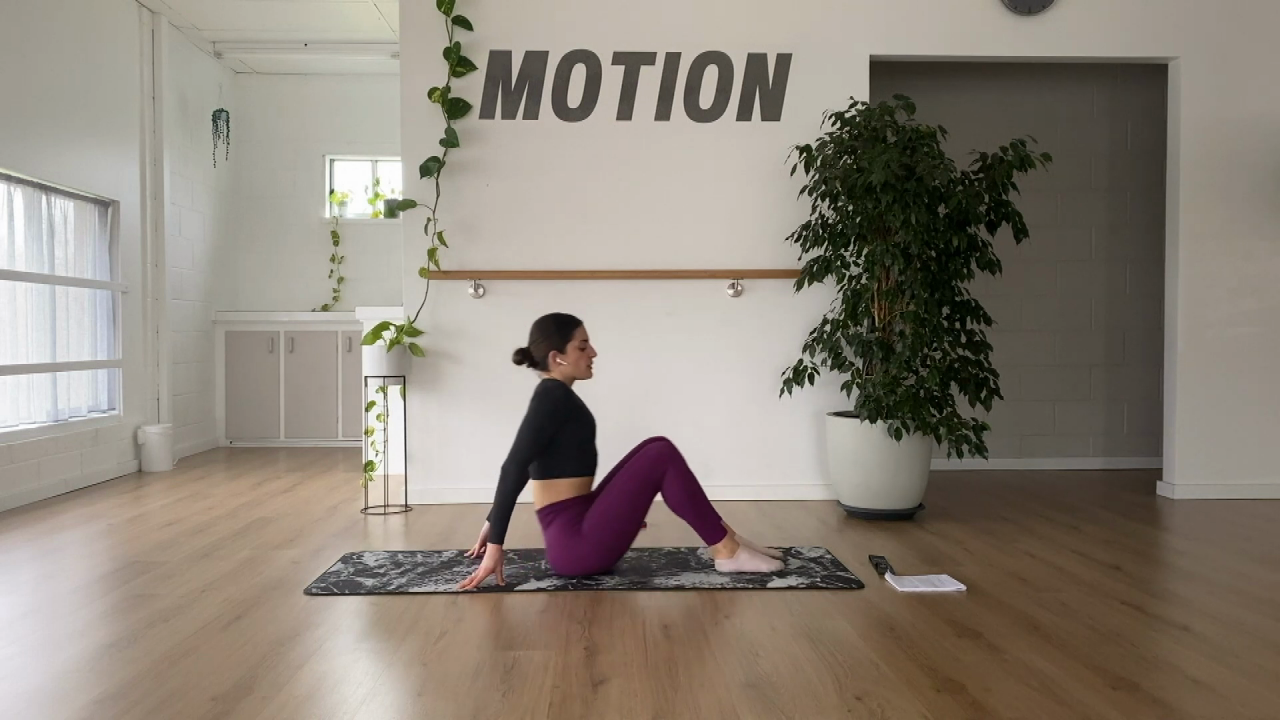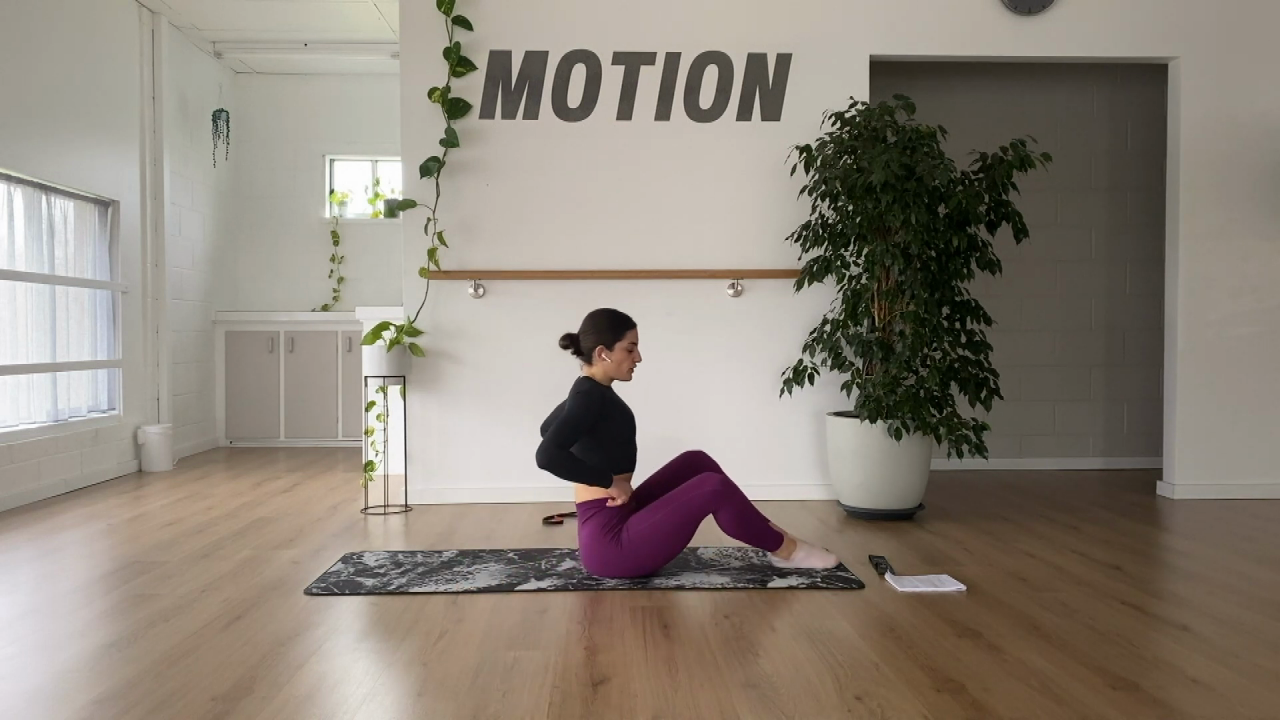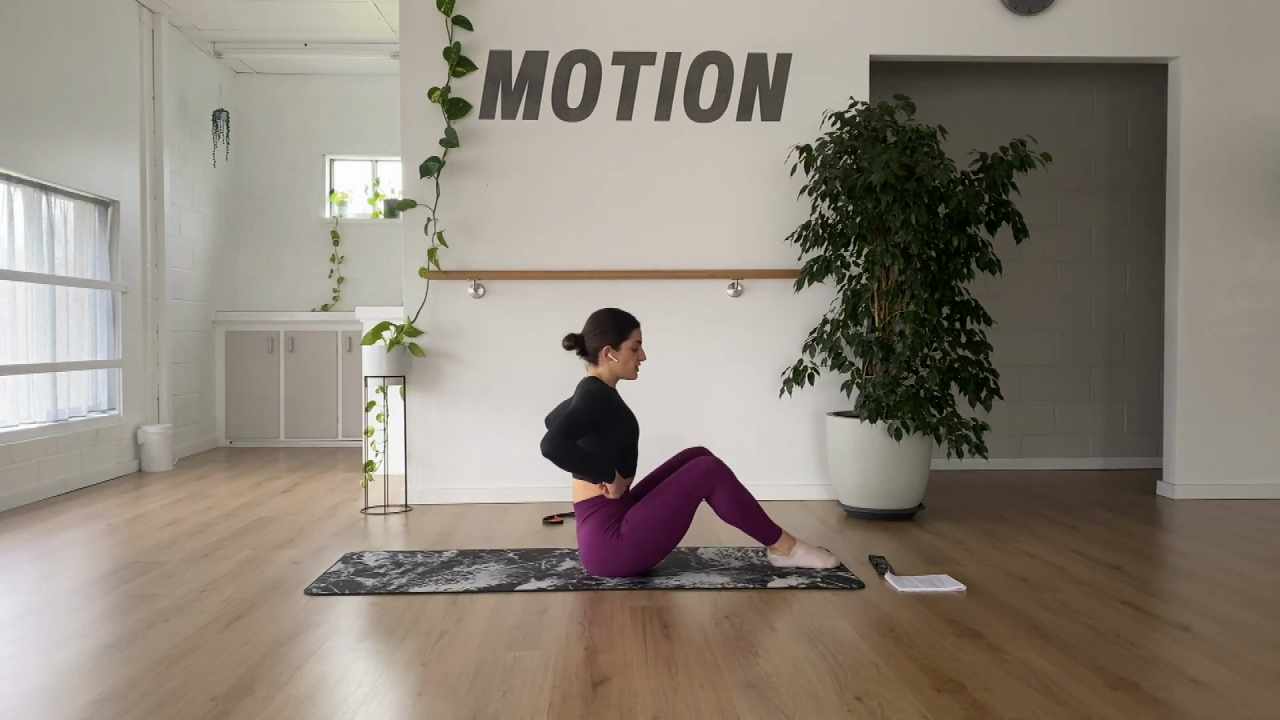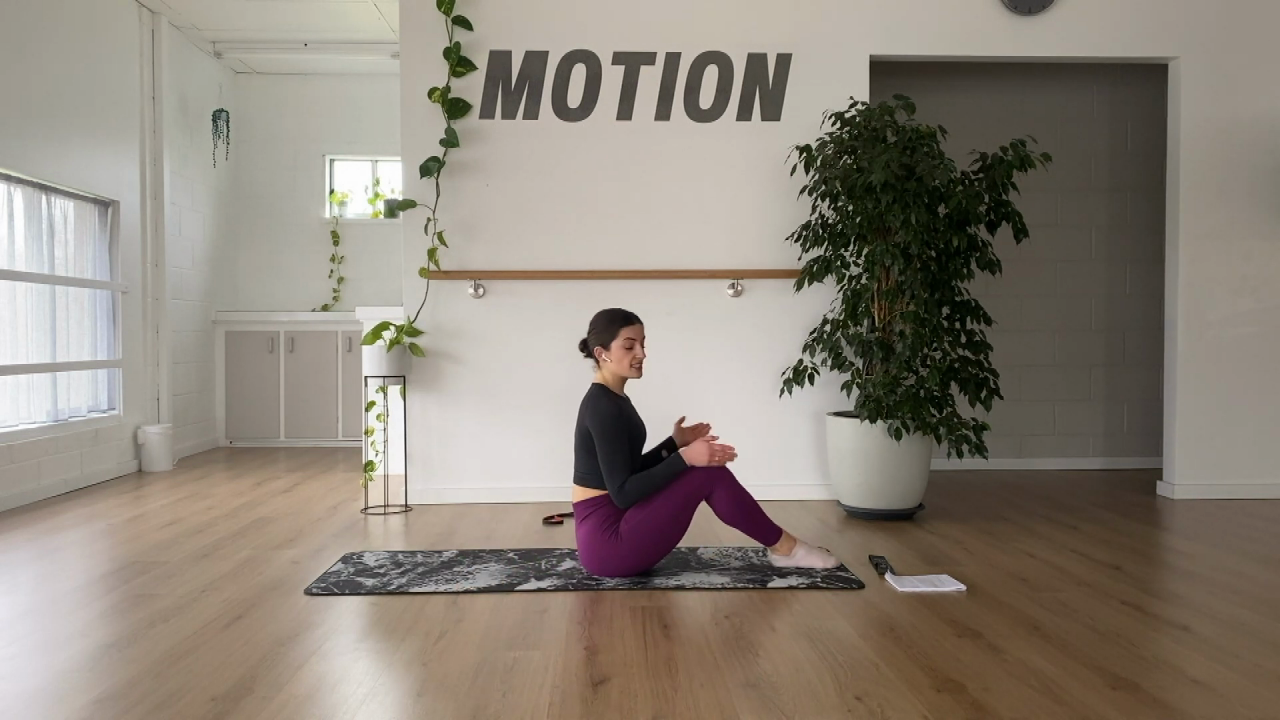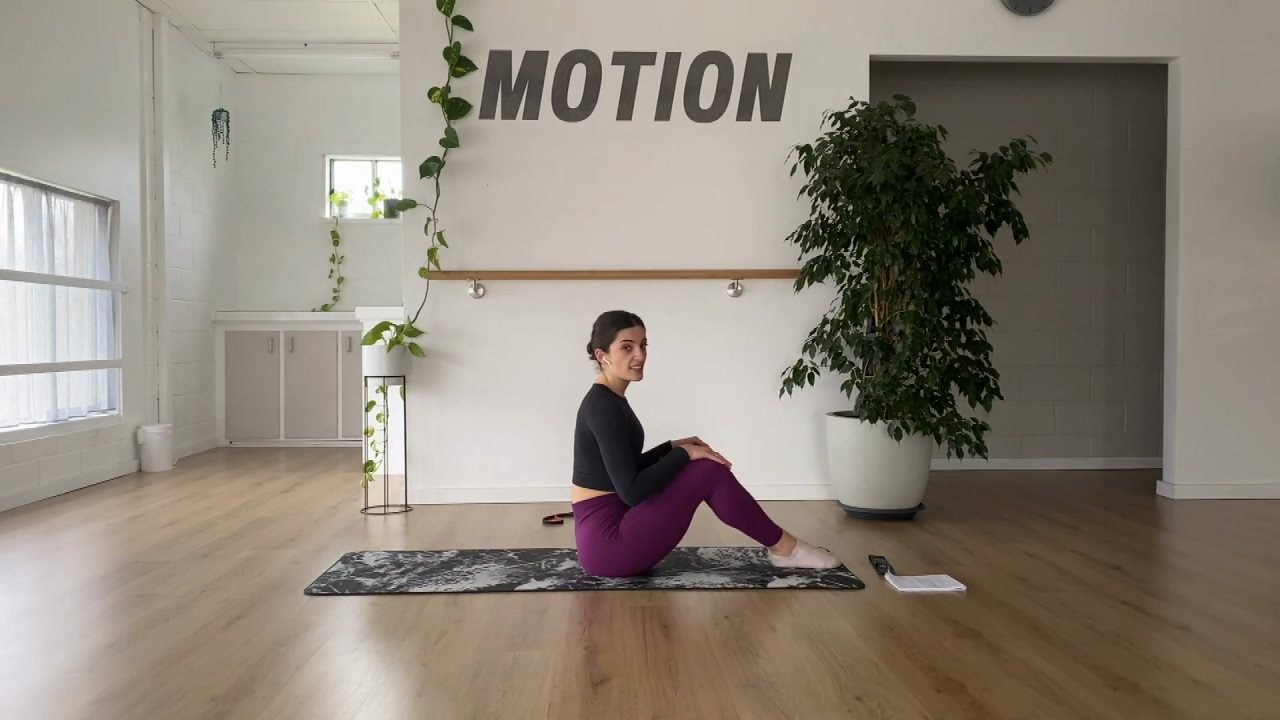
dt=1s
person 1, frame 1
left shoulder: (557, 394)
right shoulder: (553, 398)
left elbow: (518, 467)
right elbow: (515, 466)
left wrist: (492, 523)
right wrist: (496, 545)
left hip: (588, 531)
right hip: (578, 545)
left knee: (655, 449)
right knee: (661, 453)
left ankle: (726, 541)
right ankle: (727, 550)
person 1, frame 2
left shoulder: (590, 391)
right shoulder: (590, 397)
left elbow: (548, 429)
right elbow: (547, 455)
right wrist: (608, 482)
left hip: (620, 522)
right hip: (610, 544)
left knee: (696, 463)
right knee: (714, 488)
left ankle: (769, 533)
right ankle: (785, 549)
person 1, frame 3
left shoulder: (592, 390)
right shoulder: (597, 395)
left elbow: (552, 421)
right elbow: (552, 445)
right wrist: (608, 477)
left hip: (612, 522)
right hip: (610, 544)
left knee: (697, 457)
right knee: (709, 470)
left ankle: (773, 538)
right ankle: (783, 547)
person 1, frame 4
left shoulder: (611, 400)
right shoulder: (604, 406)
right elbow: (623, 493)
left wrist: (675, 444)
right wrist: (683, 458)
left hip: (612, 527)
right hip: (609, 544)
left knee: (701, 464)
right knee: (708, 473)
left ankle: (778, 542)
right ankle: (784, 547)
person 1, frame 5
left shoulder: (610, 400)
right shoulder: (604, 407)
right elbow: (631, 490)
left wrist: (672, 448)
right wrist: (683, 454)
left hip: (611, 529)
right hip: (609, 544)
left knee: (703, 465)
right knee: (709, 471)
left ankle: (778, 542)
right ankle: (784, 547)
